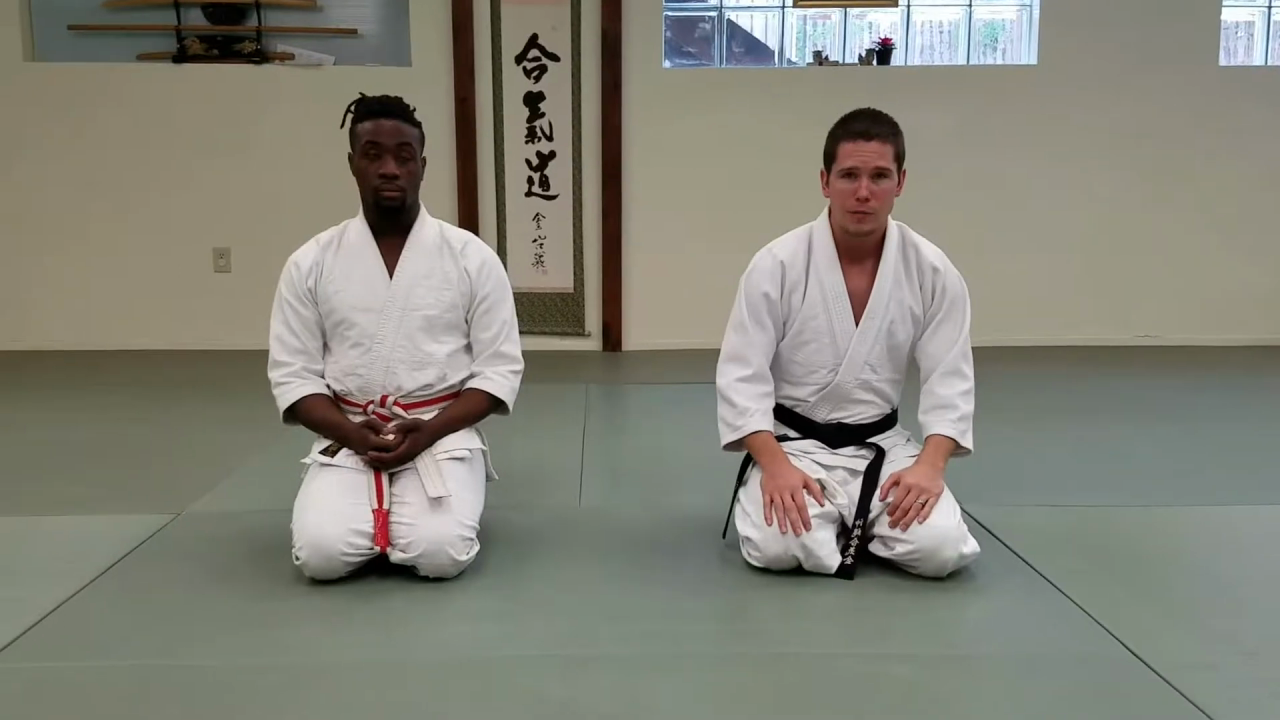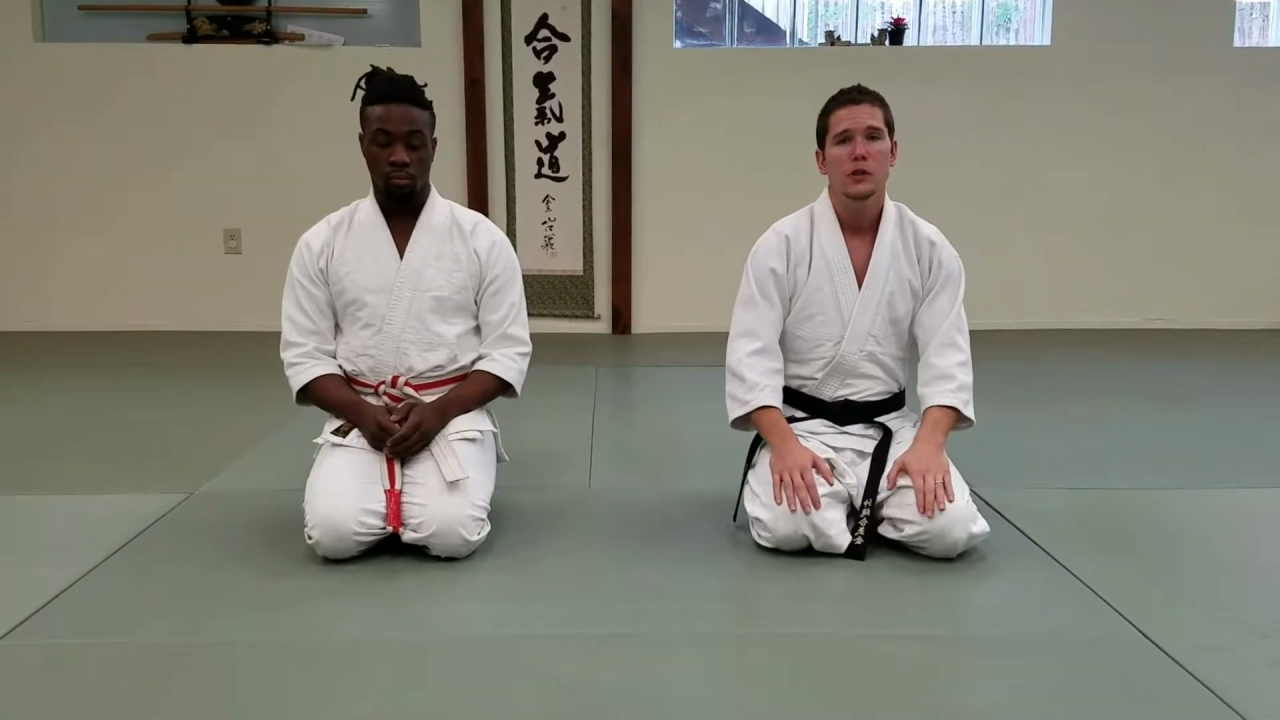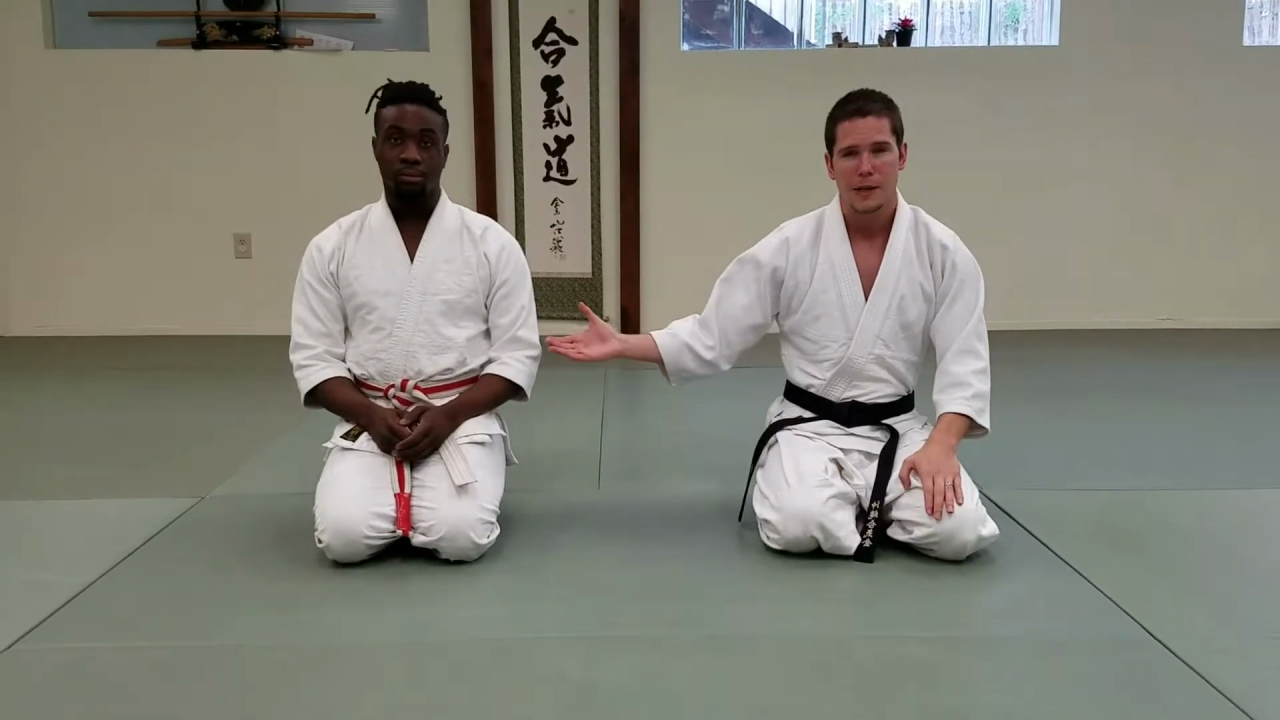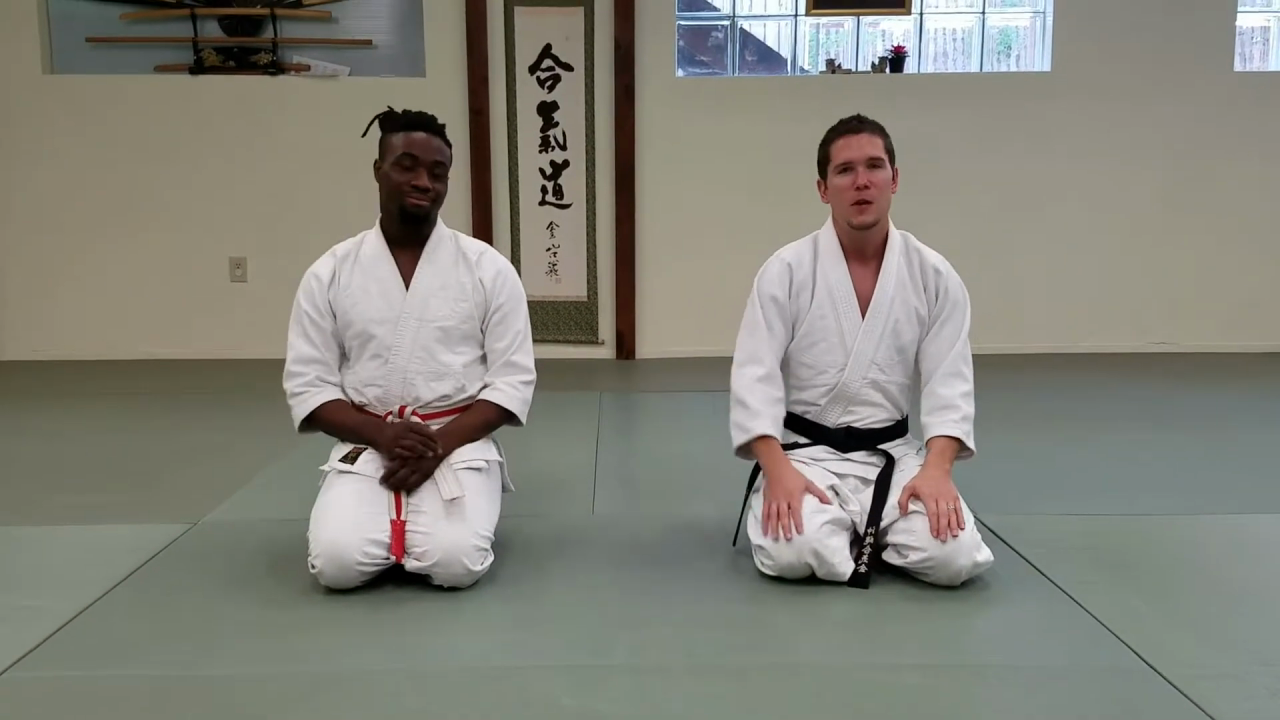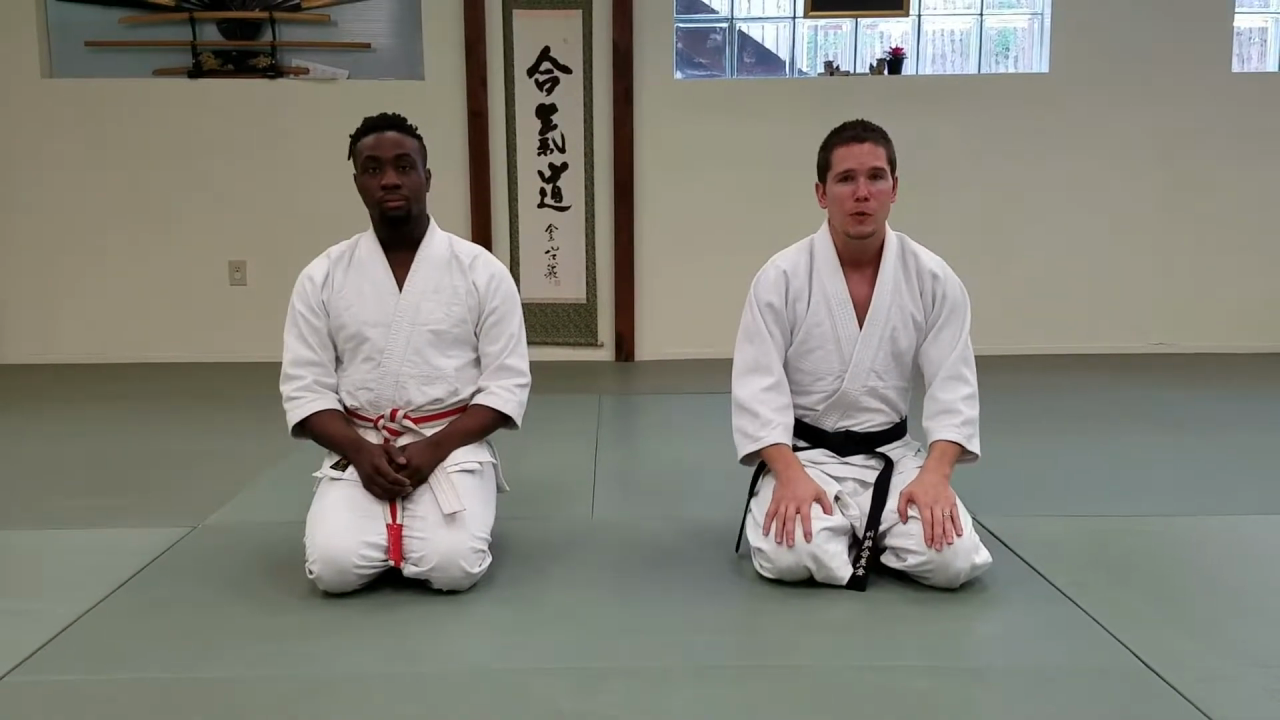
dt=1s
person 1, frame 1
left shoulder: (471, 257)
right shoulder: (310, 262)
left elbow: (500, 368)
right elbow: (292, 373)
left wrist: (428, 431)
right wrist: (352, 433)
left hip: (442, 434)
right hip: (346, 438)
left knee: (439, 553)
right knee: (321, 555)
left ankle: (417, 512)
right ankle: (379, 515)
person 1, frame 2
left shoulder: (481, 239)
right shoulder: (322, 243)
left elbow: (507, 351)
right elbow: (305, 354)
left wrist: (437, 412)
right wrist: (365, 414)
left hip: (452, 414)
right hip: (359, 418)
left knee: (450, 533)
right knee: (334, 533)
left ankle: (419, 492)
right ankle: (388, 495)
person 1, frame 3
left shoulder: (491, 242)
right shoulder: (332, 247)
left elbow: (518, 353)
right elbow: (311, 357)
left wrist: (448, 415)
right wrist: (369, 412)
left hip: (462, 416)
right hip: (373, 421)
left knee: (461, 536)
right knee: (344, 538)
left ankle: (436, 493)
right ankle: (400, 496)
person 1, frame 4
left shoulder: (487, 268)
right shoulder: (329, 274)
left elbow: (513, 379)
right elbow: (307, 385)
left wrist: (440, 442)
right wrist: (384, 435)
left hip: (458, 442)
right hip: (369, 444)
left knee: (455, 562)
right knee: (338, 563)
left ankle: (441, 517)
right ankle: (396, 522)
person 1, frame 5
left shoulder: (481, 270)
right shoulder: (322, 277)
left elbow: (507, 383)
right elbow: (305, 389)
left wrist: (434, 448)
right wrist: (362, 451)
left hip: (452, 444)
right hip: (361, 448)
left knee: (453, 566)
right knee: (335, 568)
left ankle: (421, 521)
right ankle: (390, 521)
person 2, frame 1
left shoulder: (933, 272)
right shoulder: (777, 264)
left elbow: (950, 380)
right elbow: (742, 376)
left wrist: (930, 465)
right wrist: (775, 466)
left hip: (882, 446)
right hip: (792, 443)
left knee: (940, 549)
right knee: (776, 547)
left ankle: (850, 523)
right ankle: (831, 521)
person 2, frame 2
left shoulder: (929, 248)
right shoulder: (781, 244)
left elbow: (947, 357)
right elbow: (751, 356)
left wrist: (928, 445)
right wrist: (784, 445)
left hip: (890, 426)
right hip: (801, 425)
left knee: (950, 529)
right knee: (788, 527)
left ankle: (864, 503)
right ankle: (838, 500)
person 2, frame 3
left shoulder: (943, 252)
right shoulder: (788, 247)
left elbow: (965, 361)
right elbow: (711, 336)
left wrist: (941, 446)
right wrist: (619, 344)
left hip: (898, 429)
right hip: (810, 426)
left knee: (959, 531)
right knee: (799, 526)
left ankle: (869, 503)
right ankle: (857, 503)
person 2, frame 4
left shoulder: (933, 275)
right shoulder: (785, 270)
left elbow: (950, 384)
right elbow: (754, 378)
left wrist: (936, 470)
right wrist: (778, 468)
left hip: (893, 453)
right hip: (805, 452)
left knee: (952, 557)
right knee: (792, 552)
left ankle: (865, 533)
right ankle: (847, 532)
person 2, frame 5
left shoulder: (933, 279)
right shoulder: (781, 276)
left elbow: (953, 386)
right elbow: (757, 387)
left wrist: (935, 474)
right wrist: (790, 475)
left hip: (892, 455)
right hip: (804, 455)
left knee: (951, 559)
right knee: (789, 556)
left ankle: (863, 535)
right ankle: (857, 537)
